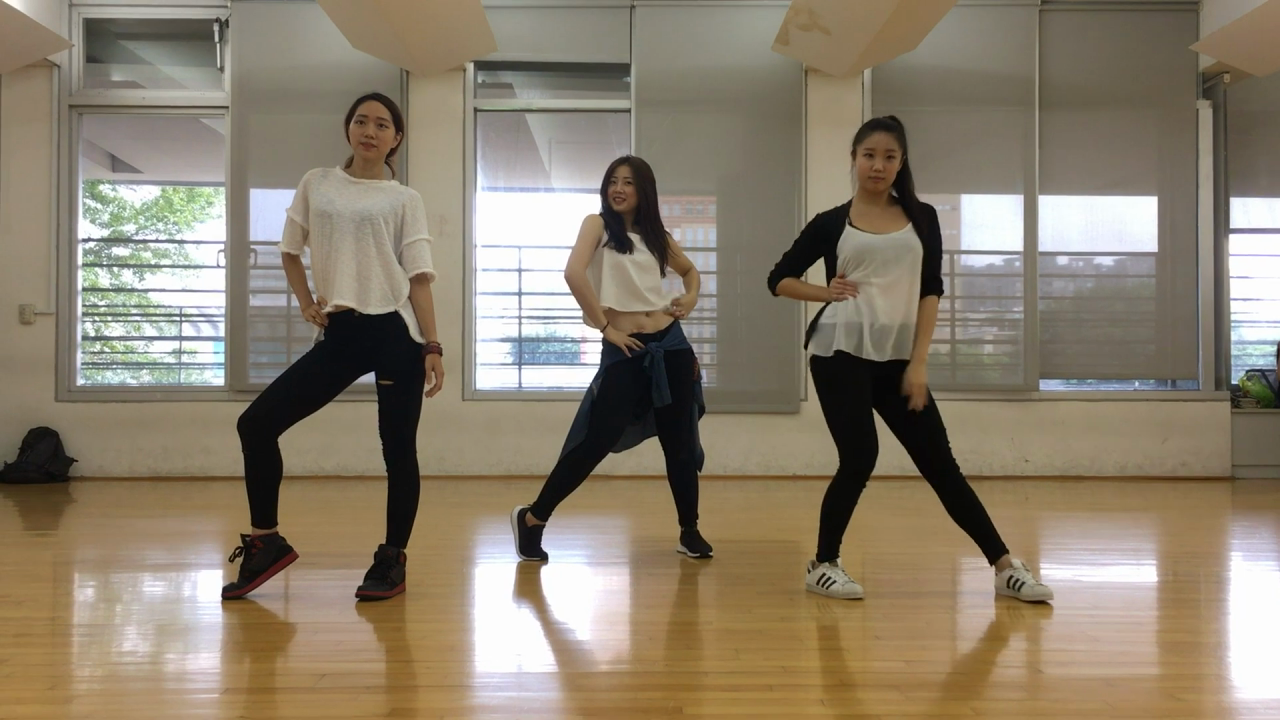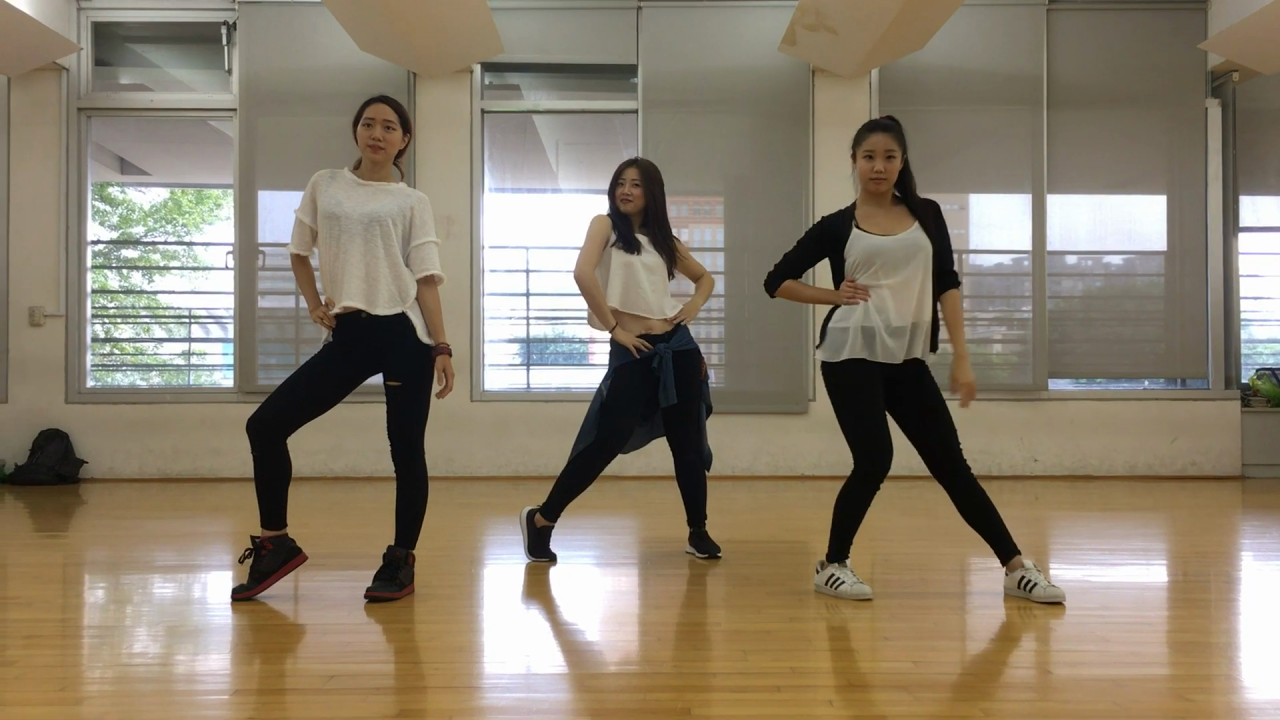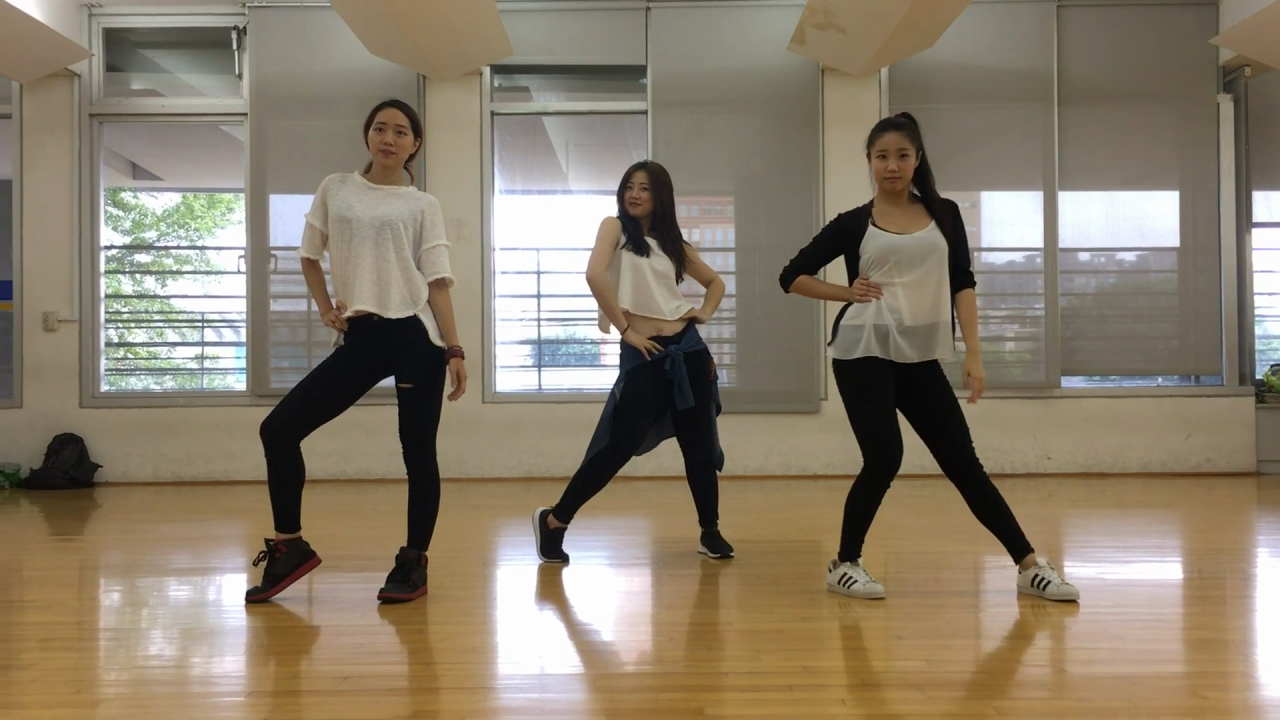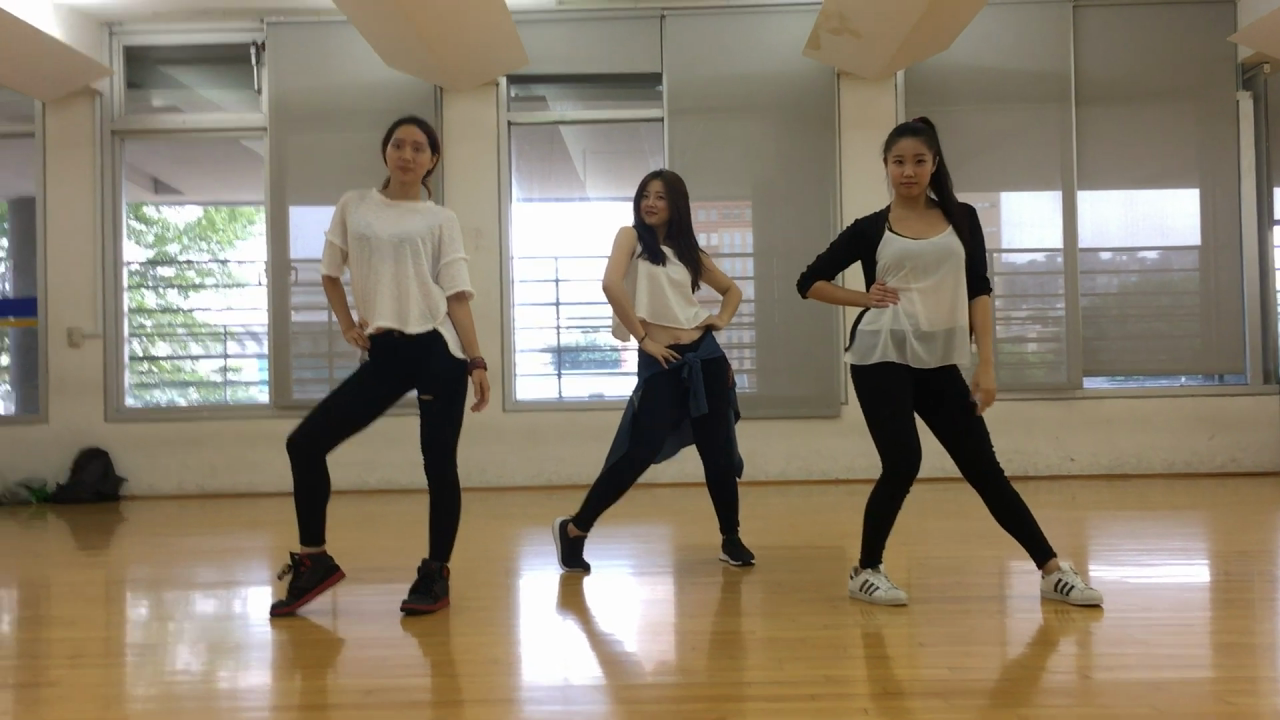
dt=0.3s
person 1, frame 1
left shoulder: (405, 200)
right shoulder: (316, 184)
left elbow: (419, 277)
right elbow: (291, 251)
left wrist: (433, 346)
right wrist: (306, 306)
left hip: (396, 333)
right hip: (339, 334)
left knee: (398, 448)
right knee: (257, 422)
left ankle: (392, 559)
right ankle: (266, 541)
person 1, frame 2
left shoulder: (413, 202)
right shoulder: (324, 186)
left elbow: (426, 279)
right elbow: (300, 252)
left wrist: (442, 348)
right wrist: (315, 307)
left hip: (404, 334)
right hip: (347, 336)
left knee: (406, 448)
right knee: (266, 425)
left ankle: (401, 560)
right ankle: (275, 542)
person 1, frame 3
left shoulder: (423, 205)
right shoulder: (335, 189)
left elbow: (437, 282)
right elbow: (310, 256)
left wrist: (454, 350)
right wrist: (326, 310)
left hip: (415, 337)
right hip: (358, 339)
left knee: (417, 450)
right knee: (279, 428)
left ankle: (413, 562)
right ankle: (290, 545)
person 1, frame 4
left shoulder: (441, 221)
right shoulder: (353, 206)
left elbow: (457, 294)
right elbow: (331, 274)
left wrist: (476, 361)
right wrist: (348, 327)
left hip: (436, 351)
right hip: (382, 355)
left knee: (439, 463)
right knee: (306, 442)
left ankle: (436, 573)
right ankle: (313, 560)
person 2, frame 1
left shoulder: (922, 217)
right shoulder: (831, 223)
left elbow: (930, 290)
right elbow: (779, 279)
left wrist: (920, 361)
right wrist: (824, 292)
left hip: (896, 358)
right hip: (840, 352)
left knee: (938, 462)
right knee: (858, 458)
left ankle: (1006, 566)
right ankle: (823, 565)
person 2, frame 2
left shoulder: (926, 214)
right shoulder: (836, 226)
left elbow: (947, 285)
right elbow: (778, 281)
left wrist: (961, 356)
right wrist: (834, 296)
left hip: (907, 359)
right hip: (852, 354)
left knee: (950, 463)
right knee: (874, 460)
left ankle: (1017, 568)
right ankle: (832, 565)
person 2, frame 3
left shoulder: (944, 214)
right shoulder: (852, 224)
left elbow: (963, 284)
right elbow: (792, 276)
left wrist: (973, 353)
right wrist: (848, 293)
left hip: (921, 357)
right hip: (864, 352)
left knee: (963, 462)
right knee: (883, 458)
left ankle: (1030, 566)
right ankle: (844, 564)
person 2, frame 4
left shoulder: (961, 219)
right shoulder: (869, 229)
left elbow: (978, 291)
right elbow: (811, 282)
left wrist: (986, 362)
right wrist: (864, 298)
left hip: (940, 363)
right hip: (882, 358)
left knee: (983, 467)
right knee: (901, 464)
left ankle: (1054, 569)
right ankle: (866, 570)
person 3, frame 1
left shoulder: (657, 236)
right shoulder: (598, 224)
left elbow: (689, 270)
right elbow: (574, 273)
left wrist: (691, 297)
right wrist: (605, 326)
left hip: (672, 346)
right hip: (625, 351)
left knee: (680, 443)
right knee: (595, 442)
left ankle: (689, 532)
right ankle: (531, 518)
person 3, frame 2
left shoulder: (664, 239)
right shoulder: (605, 225)
left elbow: (705, 277)
right elbow: (583, 273)
left wrist: (693, 307)
right wrist: (613, 328)
left hip: (678, 347)
right hip: (632, 351)
left knee: (689, 444)
right knee: (606, 443)
left ankle: (698, 533)
right ankle: (540, 520)
person 3, frame 3
left shoulder: (673, 242)
right shoulder: (614, 227)
left elbow: (715, 281)
right elbow: (595, 274)
left wrist: (706, 312)
right wrist: (625, 329)
left hip: (688, 349)
right hip: (643, 353)
left knee: (699, 444)
right knee: (620, 445)
left ankle: (710, 532)
right ankle: (553, 520)
person 3, frame 4
left shoulder: (690, 251)
right shoulder: (631, 237)
left elbow: (731, 290)
right elbow: (612, 285)
left wrist: (722, 319)
right wrist: (643, 337)
left hip: (704, 357)
right hip: (661, 362)
left knee: (719, 451)
right knee: (636, 454)
left ankle: (731, 539)
right ankle: (573, 529)
